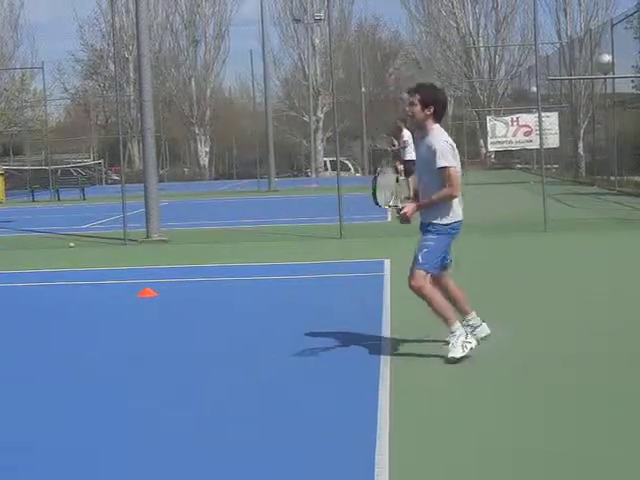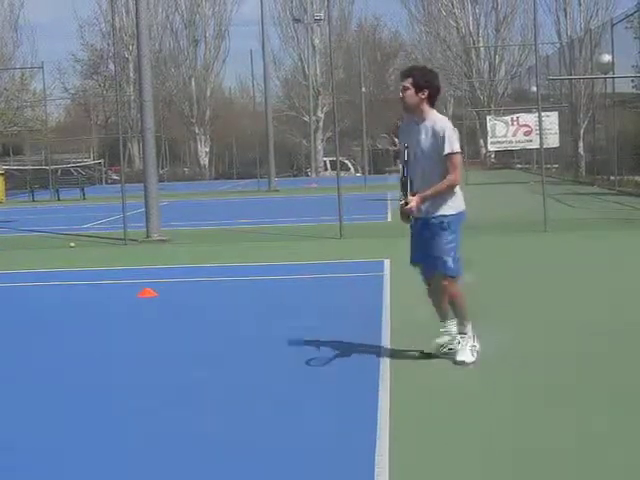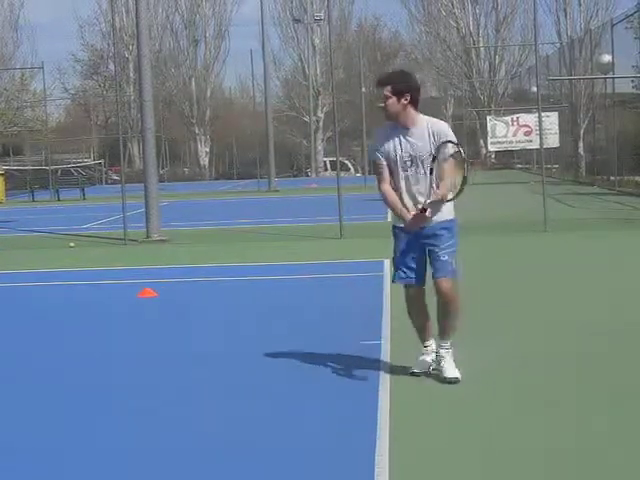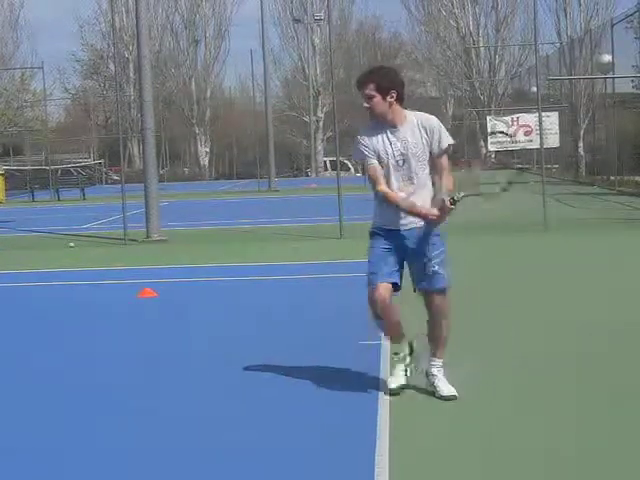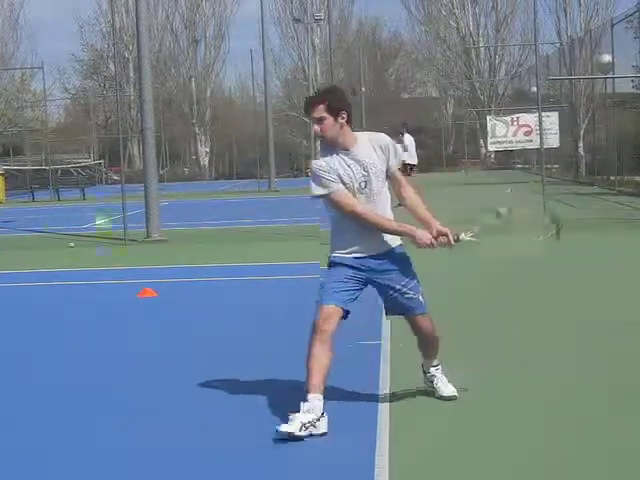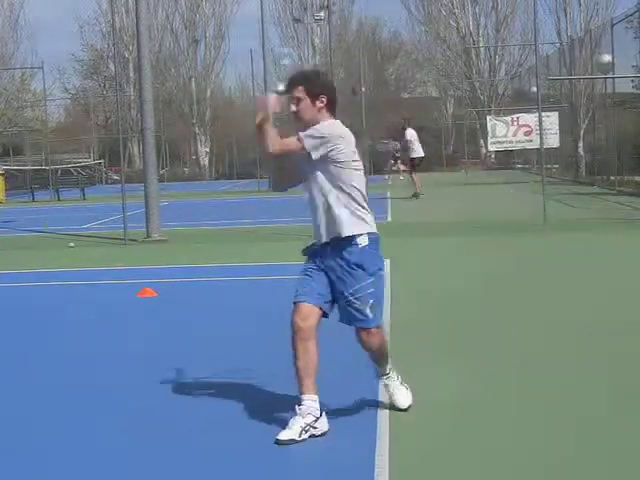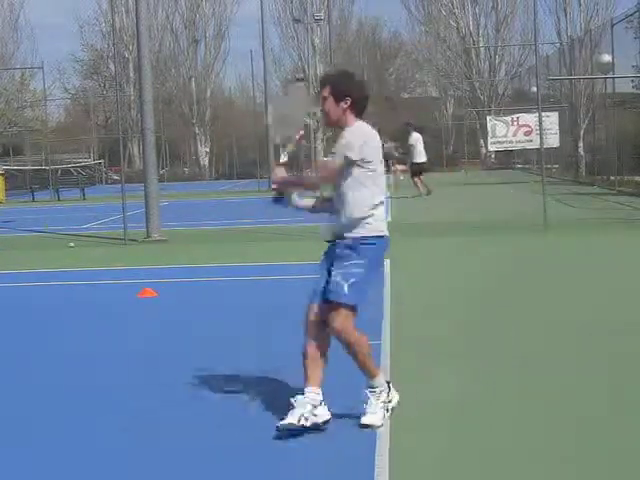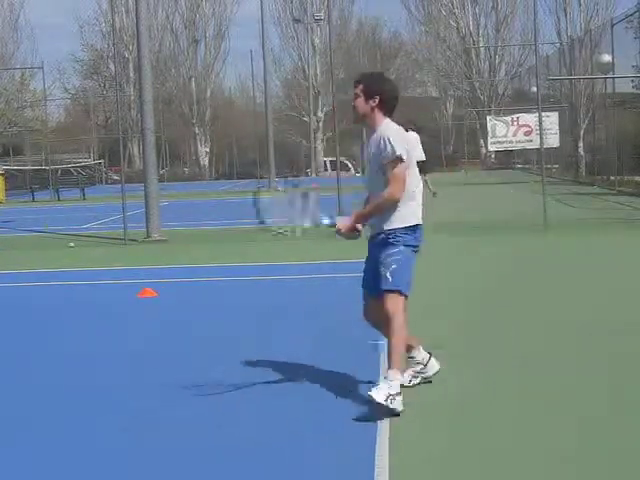
dt=0.3s
person 1, frame 1
left shoulder: (440, 143)
right shoulder: (421, 138)
left elbow: (453, 189)
left wrist: (416, 205)
right wrist: (412, 205)
left hip: (442, 223)
right hip: (431, 222)
left knee: (418, 281)
right knee: (439, 277)
left ankle: (459, 334)
right ankle: (473, 323)
person 1, frame 2
left shoulder: (442, 127)
right shoulder: (407, 125)
left elbow: (454, 177)
left wrist: (420, 198)
right wrist: (408, 201)
left hip: (445, 214)
right hip: (422, 215)
left knee: (446, 281)
right knee: (429, 276)
left ankle: (467, 335)
right ankle: (449, 327)
person 1, frame 3
left shoulder: (438, 130)
right shoulder: (383, 137)
right elbow: (384, 186)
left wrist: (429, 210)
right wrist: (404, 215)
left hip: (440, 223)
right hip: (405, 227)
left knee: (445, 287)
right knee: (413, 294)
left ankle: (445, 350)
right ankle: (428, 348)
person 1, frame 4
left shoulder: (428, 125)
right shoulder: (366, 138)
left elbow: (444, 172)
right elbow: (381, 189)
left wrist: (442, 201)
right wrist: (418, 211)
left hip: (427, 230)
right hip: (386, 231)
left knee: (437, 301)
right knee: (379, 299)
left ankle: (434, 368)
right ankle: (403, 353)
person 1, frame 5
left shoulder: (380, 143)
right shoulder: (321, 166)
left elbow: (403, 188)
right elbow: (358, 212)
left wrist: (431, 223)
right wrist: (411, 232)
left hip: (389, 253)
right hip: (346, 258)
left knee: (423, 325)
right knee: (323, 325)
left ankle: (433, 371)
right ankle: (312, 410)
person 1, frame 6
left shoulder: (329, 132)
right shoulder: (312, 144)
left elbow: (274, 149)
right elbow: (292, 176)
left wrist: (266, 120)
right wrist: (263, 122)
left hip: (356, 246)
right hip: (322, 249)
left knee: (368, 335)
right knee: (301, 323)
left ankle: (388, 375)
right ankle: (310, 412)
person 1, frame 7
left shoulder: (358, 135)
right shoulder: (349, 139)
left elbow: (316, 180)
left wrist: (285, 180)
right wrist: (294, 198)
left hip: (364, 242)
right hip: (342, 242)
left knee: (339, 320)
right knee: (315, 319)
left ankle: (381, 390)
right ankle: (312, 403)
person 1, frame 8
left shoulder: (389, 134)
right shoulder: (374, 137)
left elbow: (395, 194)
left wrist: (355, 219)
right wrist: (359, 219)
left hip: (400, 231)
right hip: (381, 233)
left knee: (392, 302)
right knee: (373, 311)
left ankle: (392, 383)
right ankle: (419, 358)
